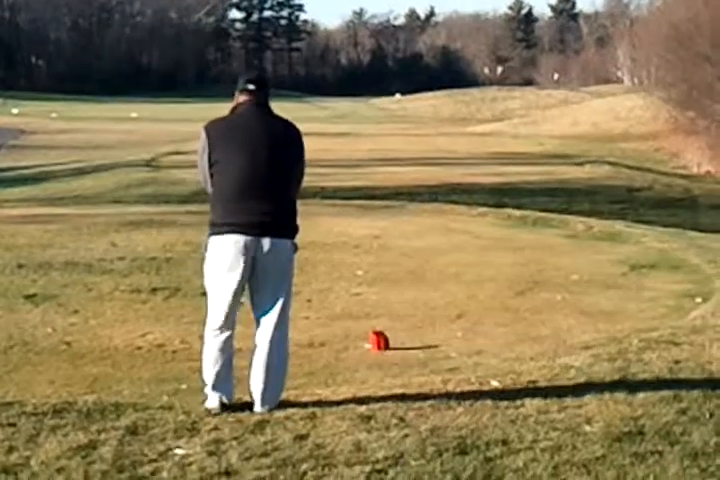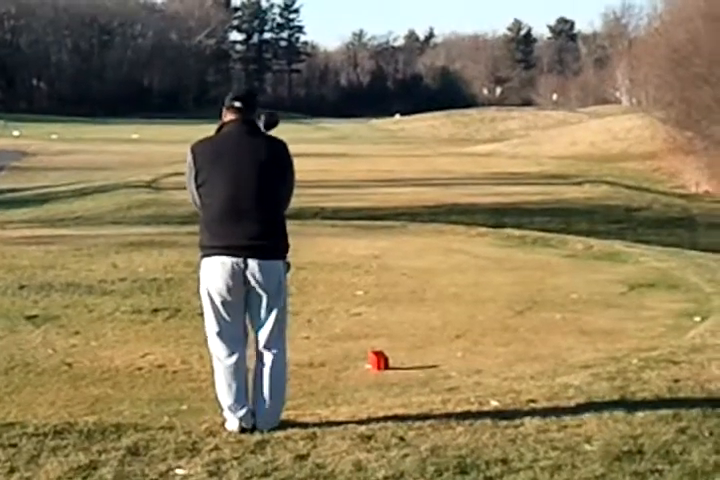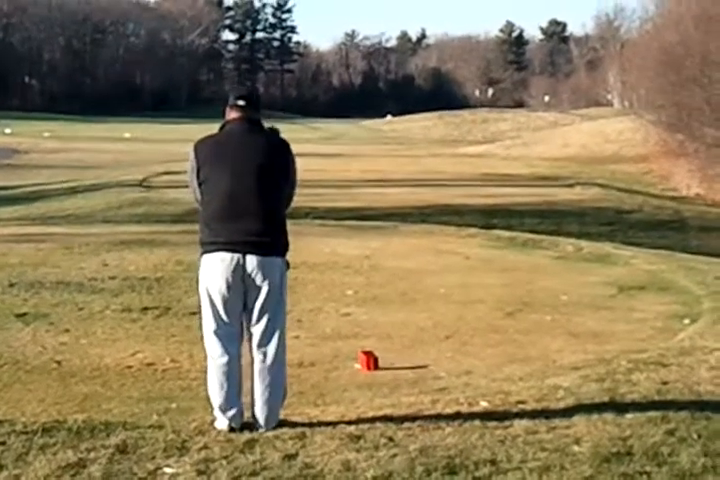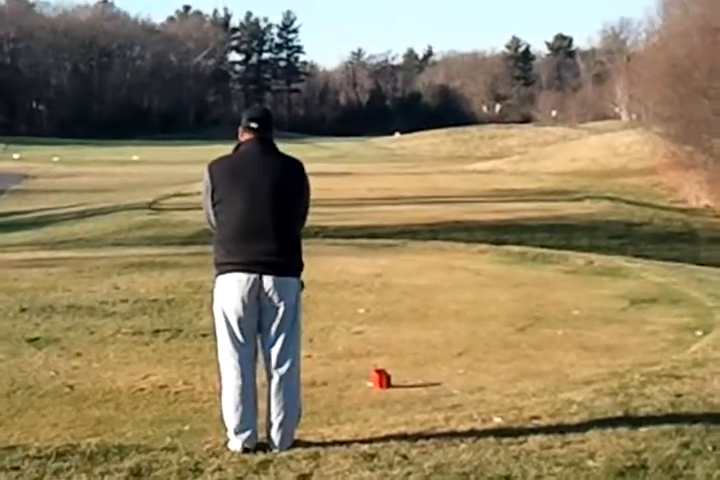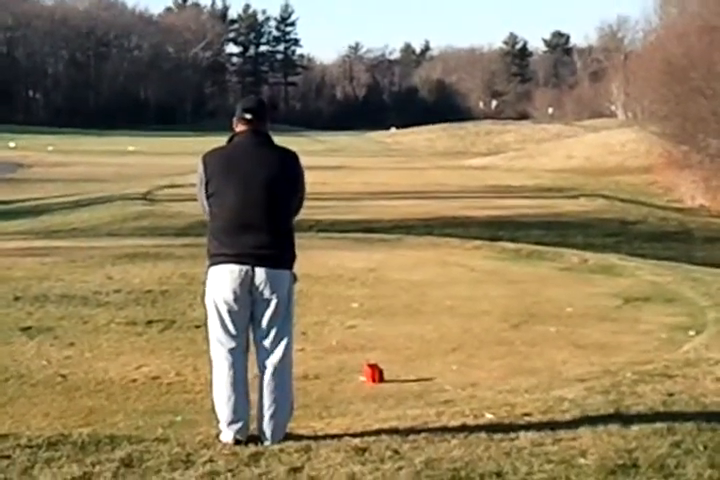
dt=1s
person 1, frame 1
left shoulder: (214, 130)
right shoulder: (289, 133)
left elbow: (209, 183)
left hip: (229, 234)
right hip: (277, 236)
left knee: (220, 322)
right knee: (271, 322)
left ankle: (218, 396)
right ankle: (265, 398)
person 1, frame 2
left shoulder: (200, 151)
right shoulder: (276, 150)
left elbow: (198, 201)
right elbow: (284, 199)
left hip: (219, 257)
right hip: (267, 257)
left knee: (227, 343)
right knee: (270, 343)
left ankle: (238, 417)
right ankle: (266, 418)
person 1, frame 3
left shoulder: (203, 149)
right shoulder: (278, 148)
left elbow: (200, 198)
right elbow: (285, 199)
left hip: (218, 254)
right hip: (267, 254)
left knee: (221, 340)
right knee: (267, 341)
left ankle: (227, 417)
right ankle: (266, 417)
person 1, frame 4
left shoulder: (218, 170)
right shoulder: (292, 169)
left elbow: (213, 220)
right elbow: (299, 220)
left hip: (234, 274)
right hip: (282, 274)
left knee: (236, 360)
right knee: (283, 361)
left ankle: (241, 438)
right ankle: (281, 438)
person 1, frame 5
left shoulder: (212, 161)
right shoulder: (287, 161)
left elbow: (208, 209)
left hip: (226, 266)
right hip: (274, 267)
left knee: (227, 351)
right knee: (274, 352)
left ankle: (233, 429)
right ankle: (272, 431)
